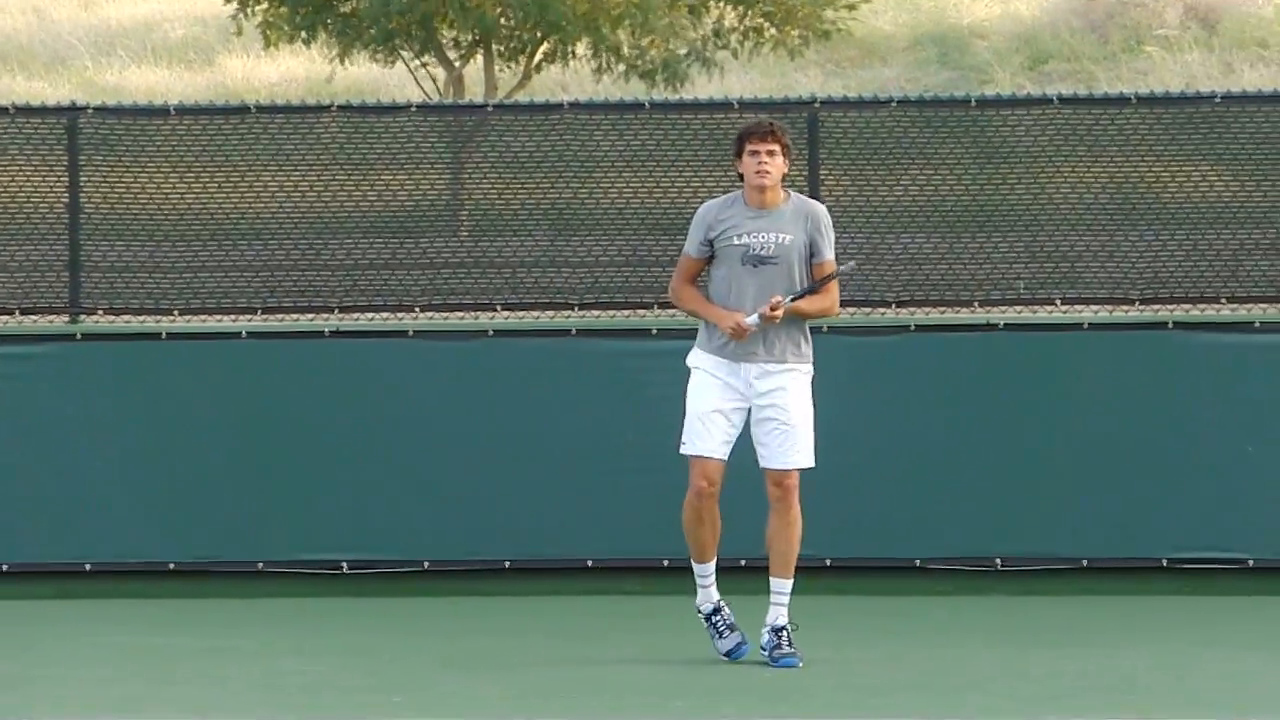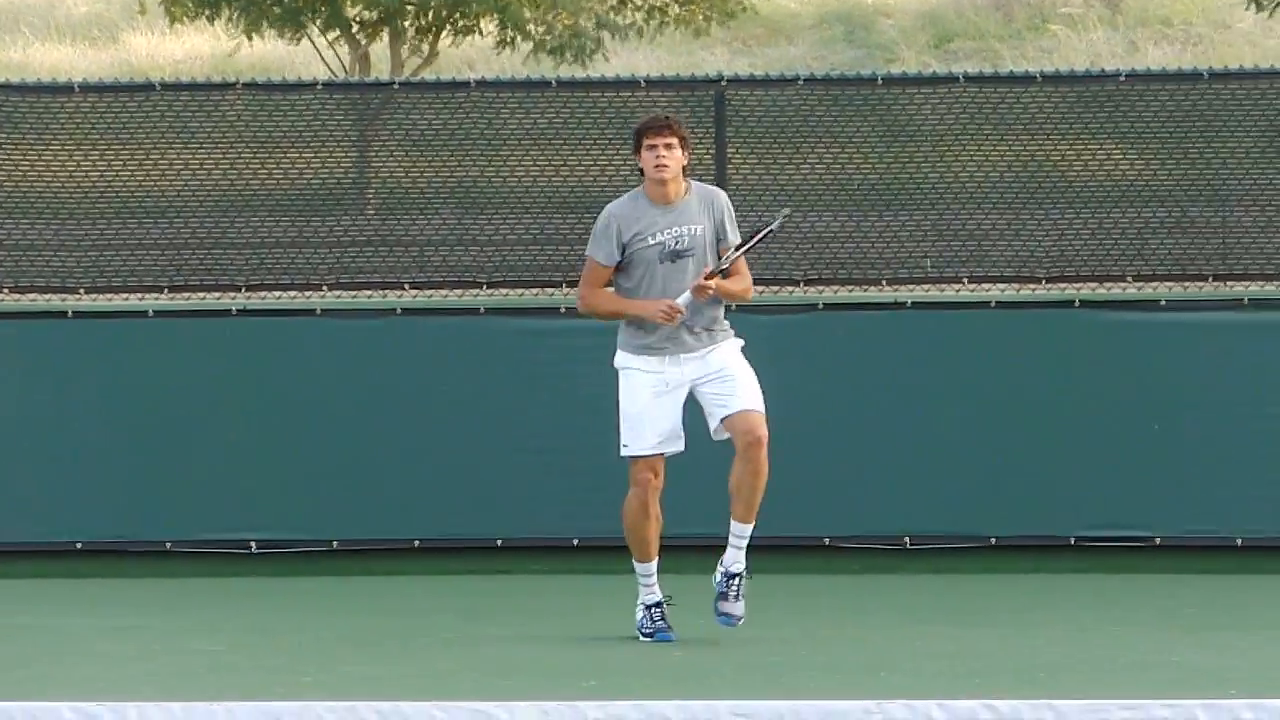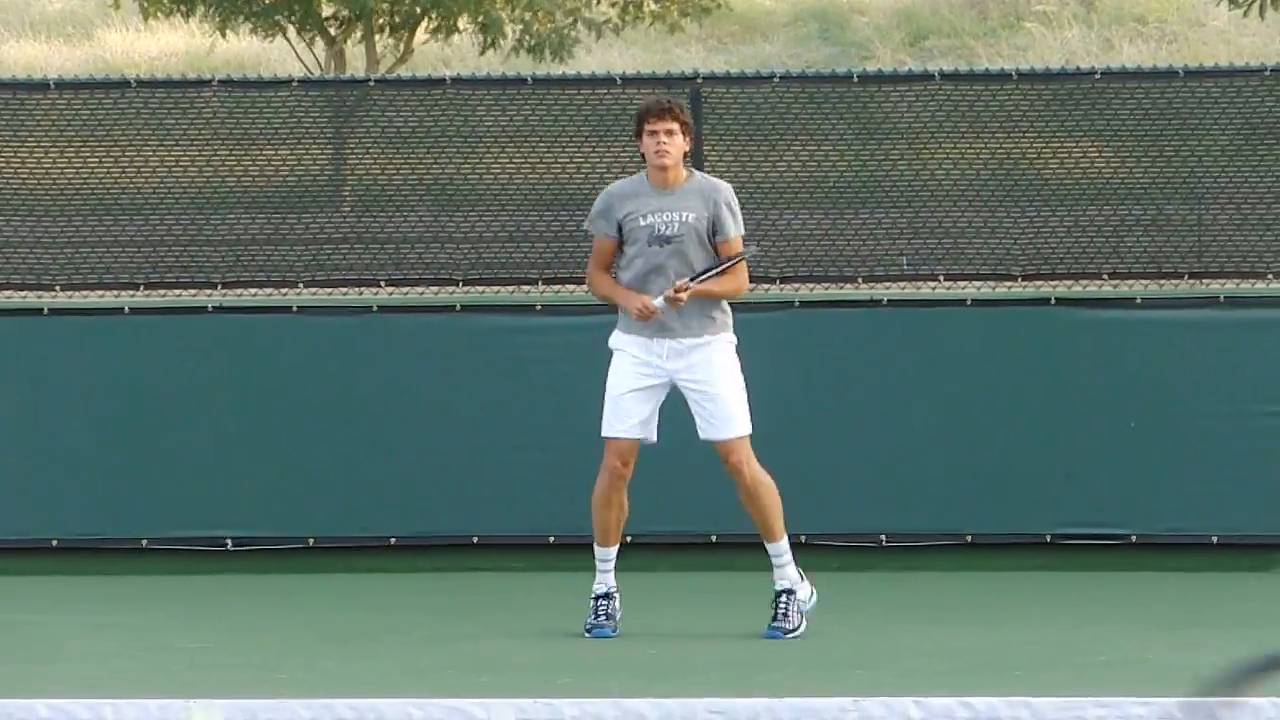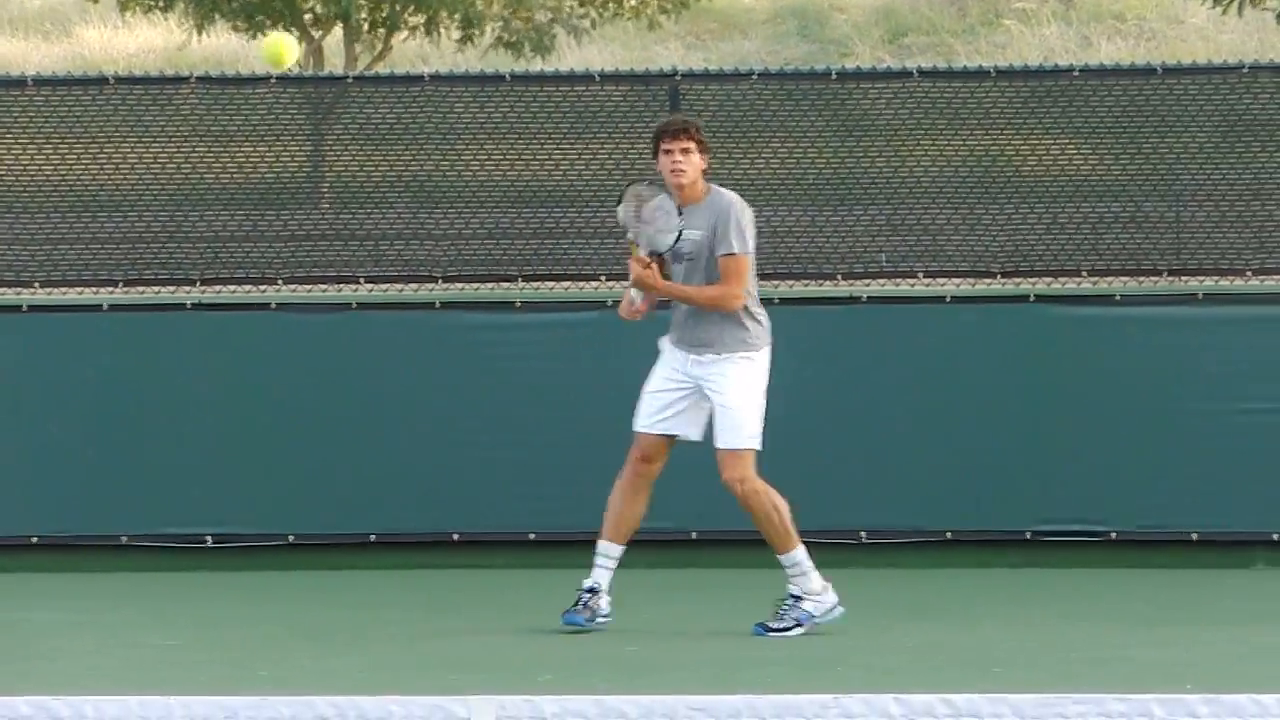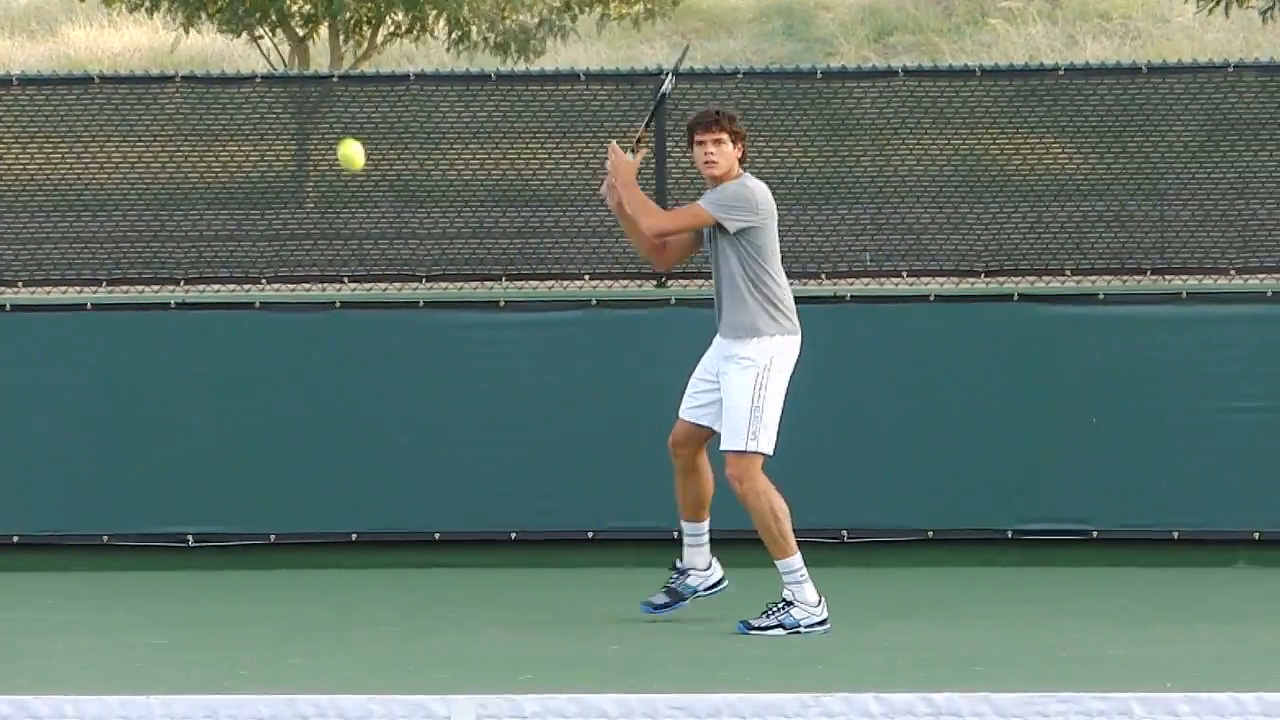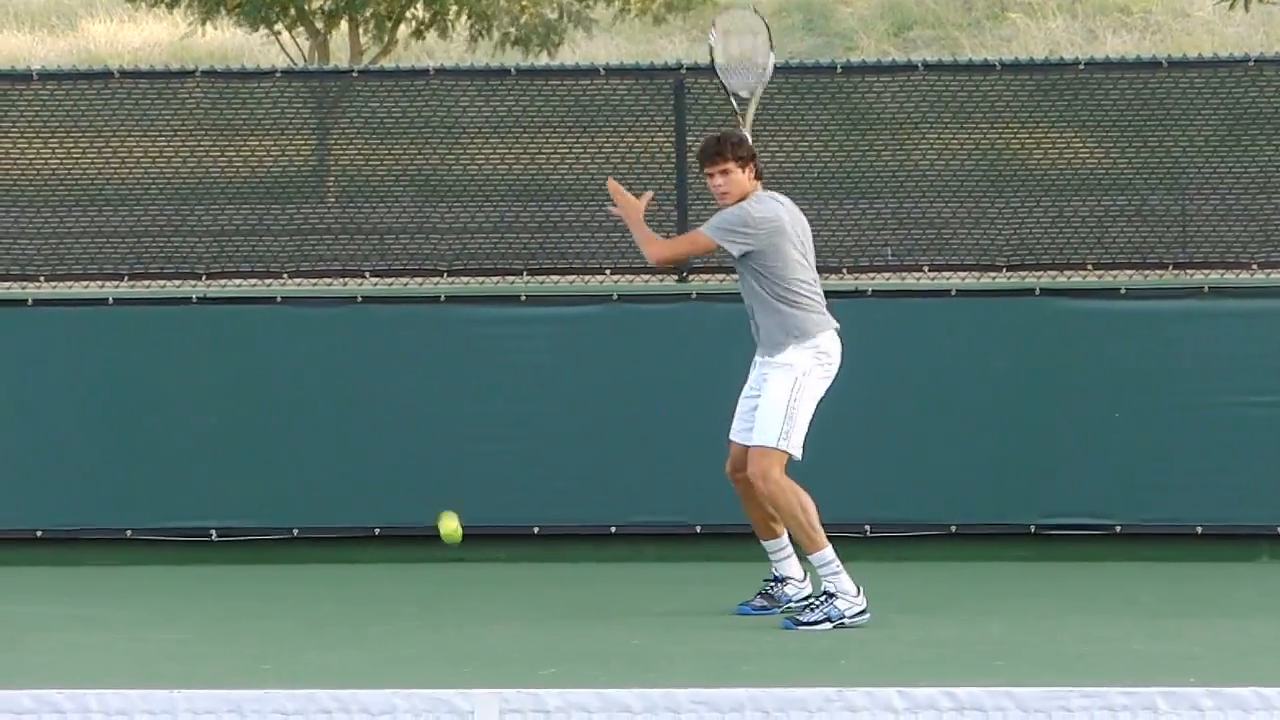
dt=0.3s
person 1, frame 1
left shoulder: (812, 216)
right shoulder: (713, 215)
left elbow: (830, 301)
right elbow: (679, 287)
left wrist: (789, 308)
right wrist: (718, 316)
left hip: (784, 371)
right hip: (717, 367)
left knee: (784, 491)
right knee: (703, 485)
left ankle: (777, 625)
right ankle: (708, 601)
person 1, frame 2
left shoulder: (715, 203)
right shoulder: (617, 217)
left elbow: (743, 285)
right elbow: (588, 298)
left wrist: (716, 287)
right wrist: (643, 309)
left hip: (713, 349)
right hip: (645, 361)
left knee: (753, 435)
right knee: (646, 479)
left ankle: (733, 563)
right ankle: (649, 598)
person 1, frame 3
left shoulder: (715, 194)
right shoulder: (617, 198)
left elbow: (738, 281)
right elbow: (597, 274)
left wrist: (694, 291)
right wrist: (627, 298)
left hip: (705, 343)
right hip: (639, 347)
left knee: (739, 462)
right knee: (615, 465)
left ankle: (791, 584)
right ankle: (605, 589)
person 1, frame 4
left shoulder: (729, 209)
left elbow: (731, 296)
left wrist: (664, 286)
right wrist: (636, 299)
left hip: (738, 355)
right hip: (682, 352)
left knee: (738, 477)
right knee: (641, 462)
left ankle: (813, 592)
right ankle: (598, 586)
person 1, frame 5
left shoulder: (746, 194)
right shoulder: (711, 202)
left elbow: (653, 225)
right elbow: (663, 254)
left wrist: (628, 181)
right wrist: (621, 203)
left hip: (762, 347)
right hip: (730, 343)
left knee: (742, 474)
right knee: (682, 444)
left ankle: (805, 601)
right ankle: (698, 567)
person 1, frame 6
left shoulder: (745, 215)
right shoulder: (775, 205)
left elbow: (660, 251)
left wrist: (633, 214)
left hip: (802, 354)
right hip: (778, 356)
left knee: (764, 472)
right knee: (739, 468)
left ankle: (844, 594)
right ankle: (789, 577)
